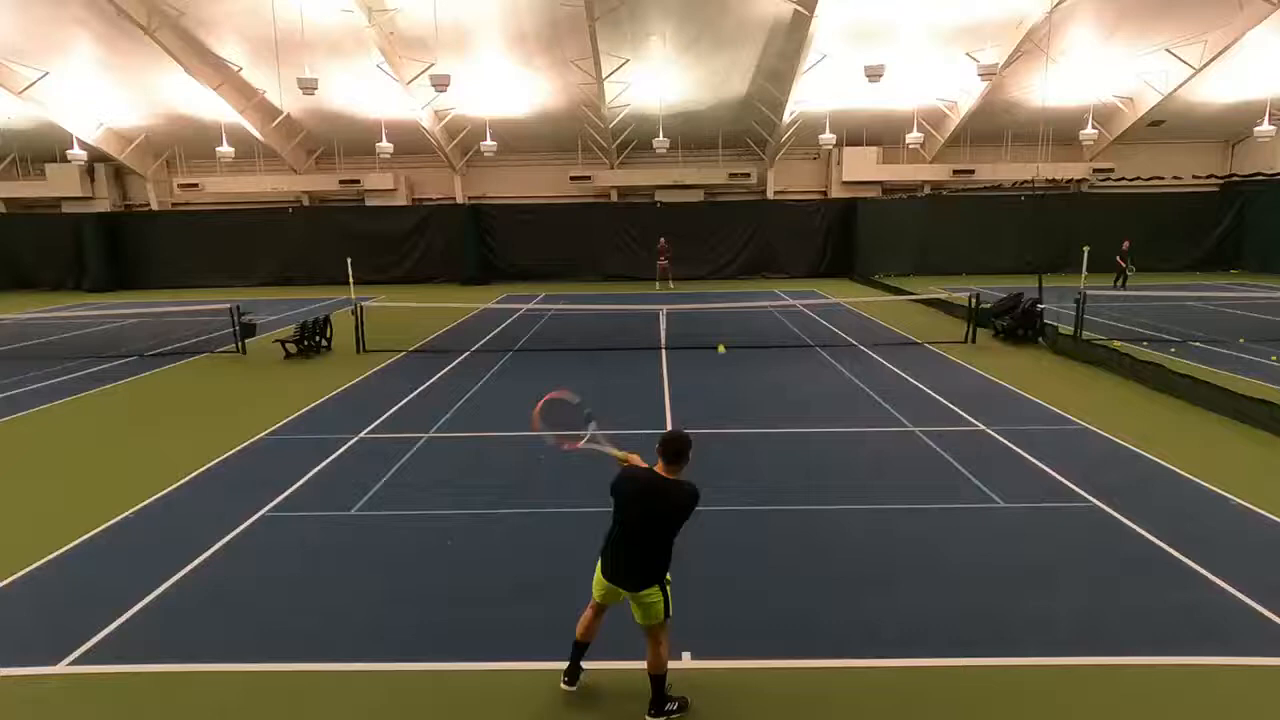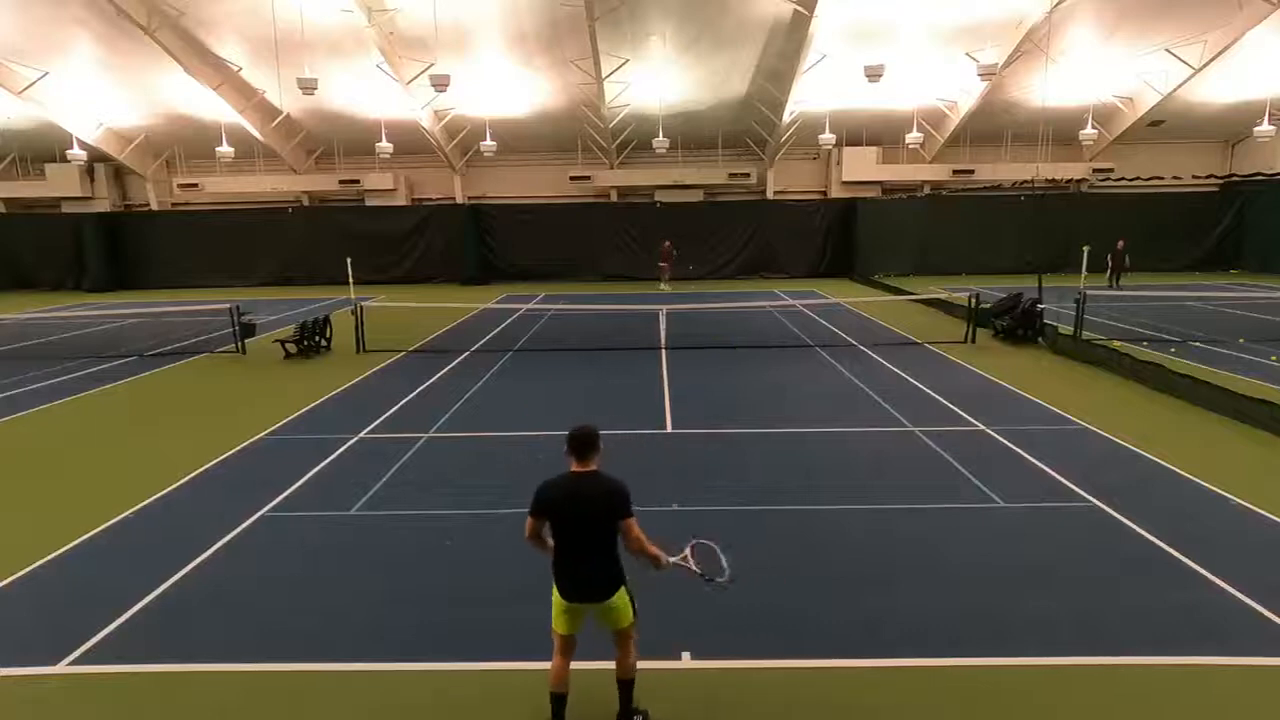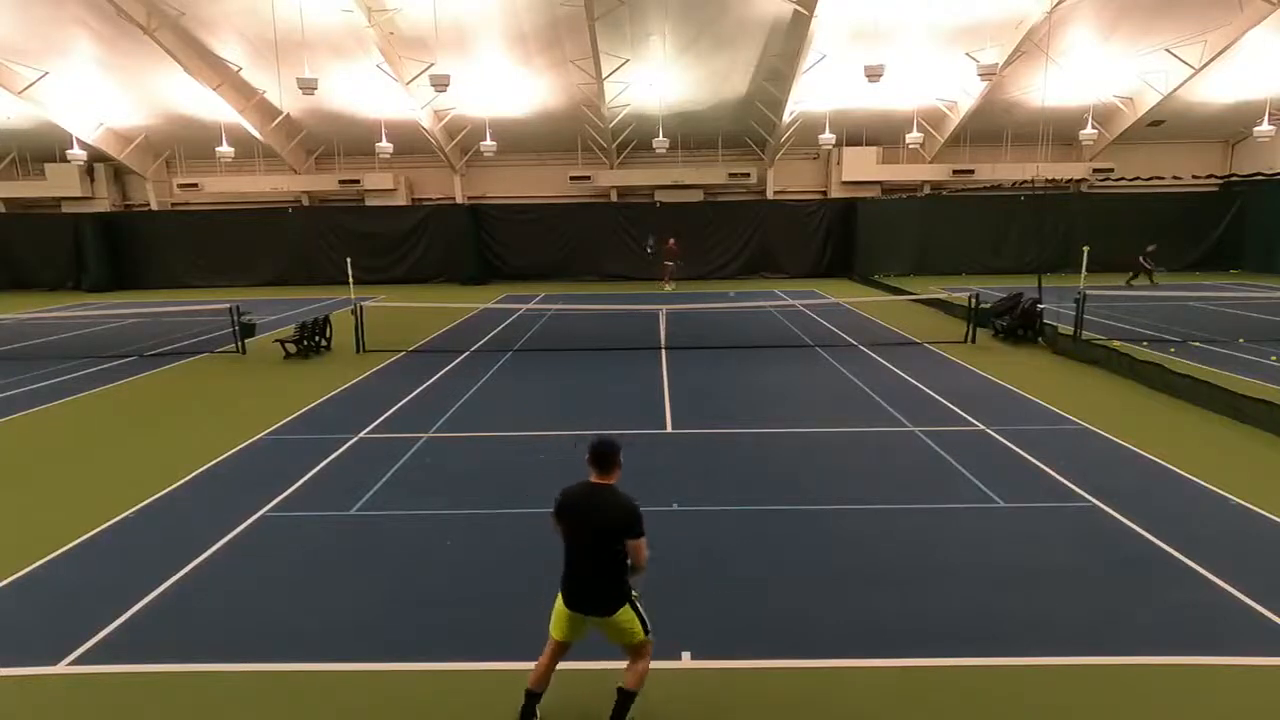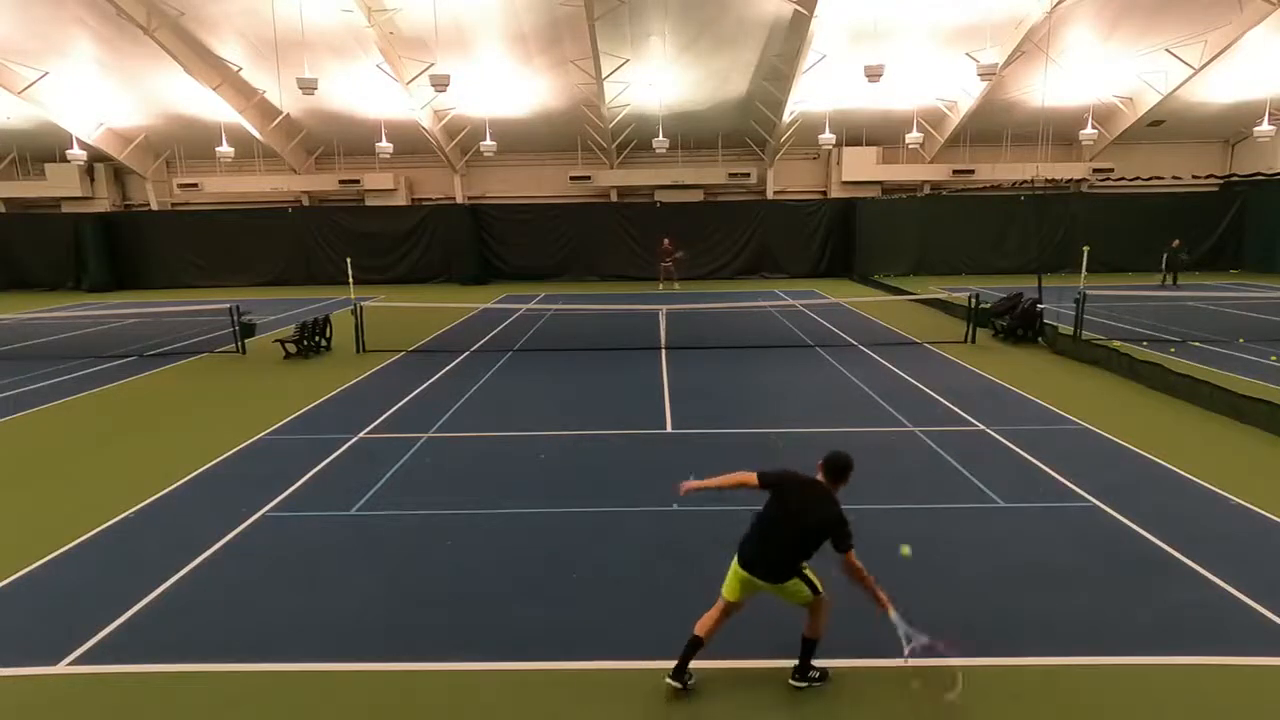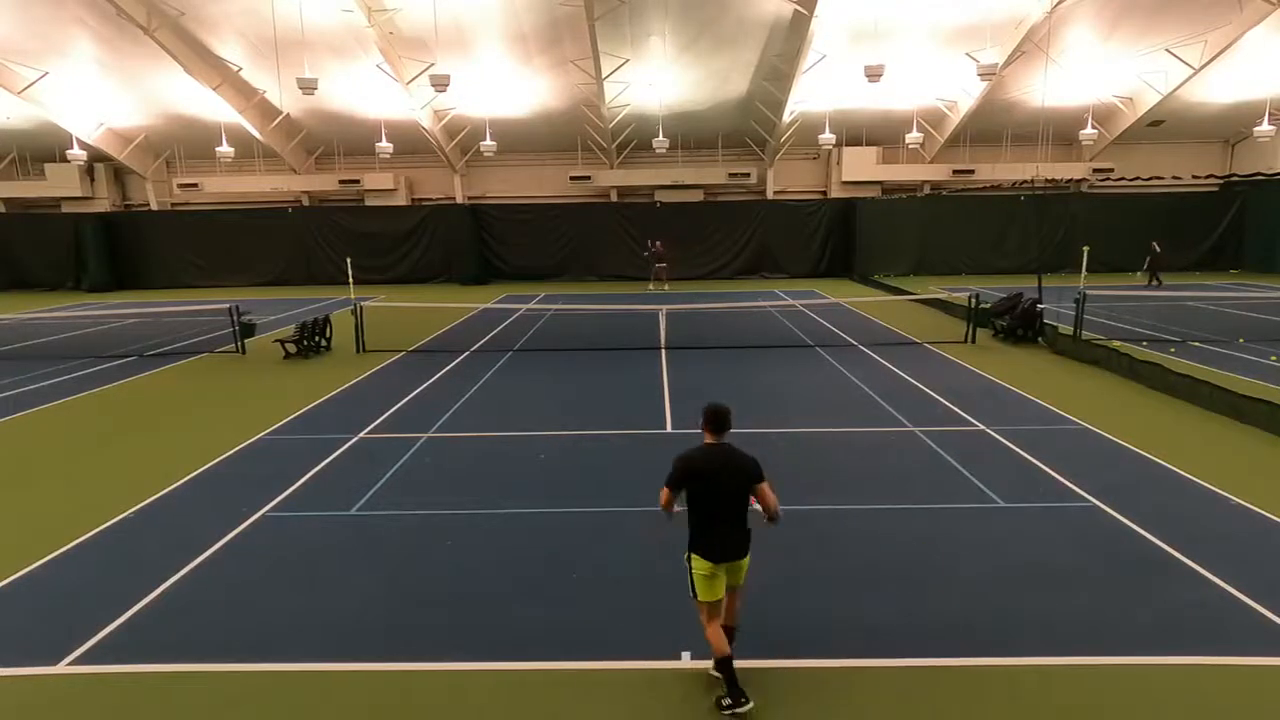
dt=1s
person 1, frame 1
left shoulder: (628, 478)
right shoulder: (689, 495)
right wrist: (640, 464)
left hip: (609, 567)
right hip: (647, 579)
left knee: (595, 608)
right knee: (657, 638)
left ankle: (572, 671)
person 1, frame 2
left shoulder: (548, 490)
right shoulder: (614, 489)
left elbow: (531, 535)
right elbow: (633, 540)
right wrist: (657, 556)
left hip: (566, 586)
right hip: (608, 585)
left knee: (562, 654)
right knee: (625, 643)
person 1, frame 3
left shoulder: (567, 497)
right shoulder: (626, 507)
right elbow: (639, 560)
right wrist: (627, 568)
left hip: (573, 595)
right hip: (612, 600)
left knee: (552, 654)
right knee: (641, 655)
person 1, frame 4
left shoulder: (789, 480)
right shoulder: (835, 517)
left elbow: (743, 479)
right elbow: (851, 567)
left wrist: (700, 484)
right wrist: (878, 596)
left hip: (746, 560)
right hip: (780, 574)
left knee: (722, 609)
right knee: (818, 605)
left ankle: (679, 671)
right ankle: (803, 670)
person 1, frame 5
left shoulder: (687, 460)
right shoulder: (747, 462)
left elbow: (665, 503)
right elbow: (771, 507)
left wrist: (672, 512)
right wrist: (772, 516)
left hip: (704, 552)
right hip: (739, 548)
left knee: (710, 620)
right knee: (732, 597)
left ankle: (736, 695)
right ankle: (722, 664)
